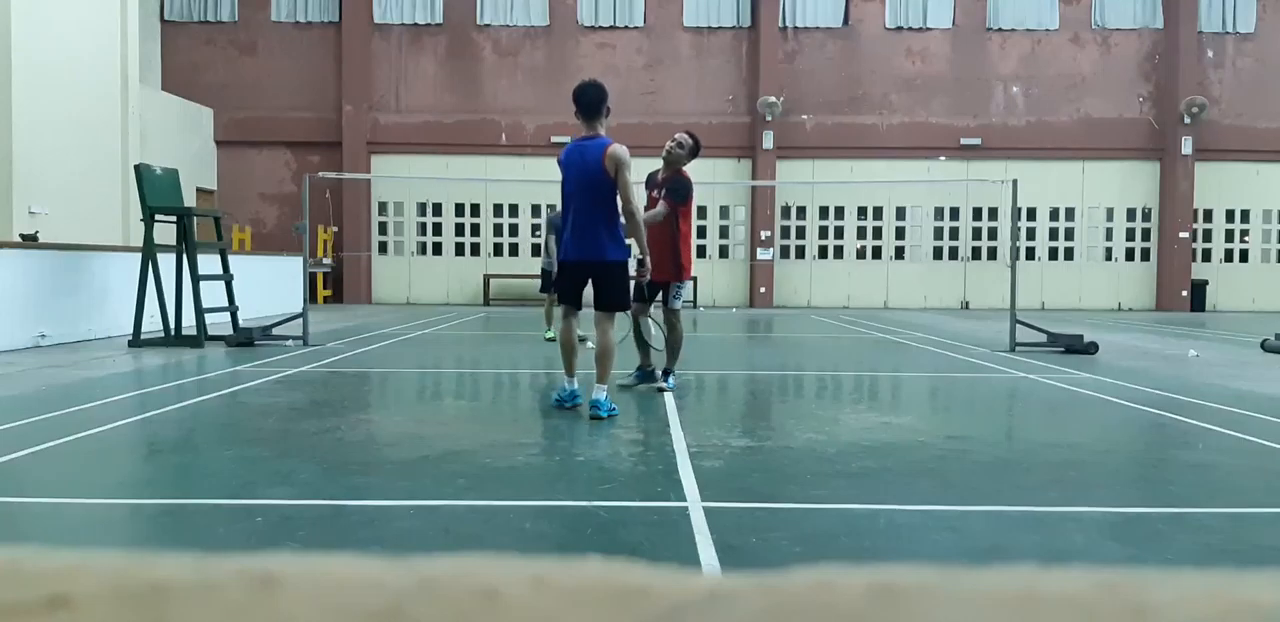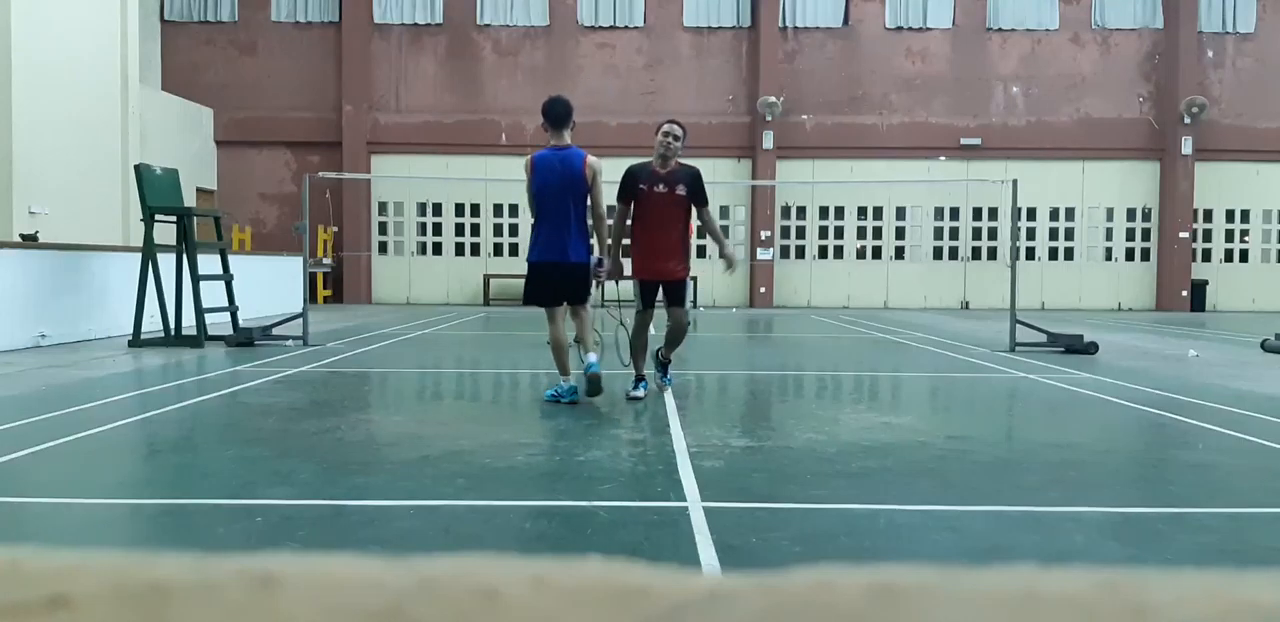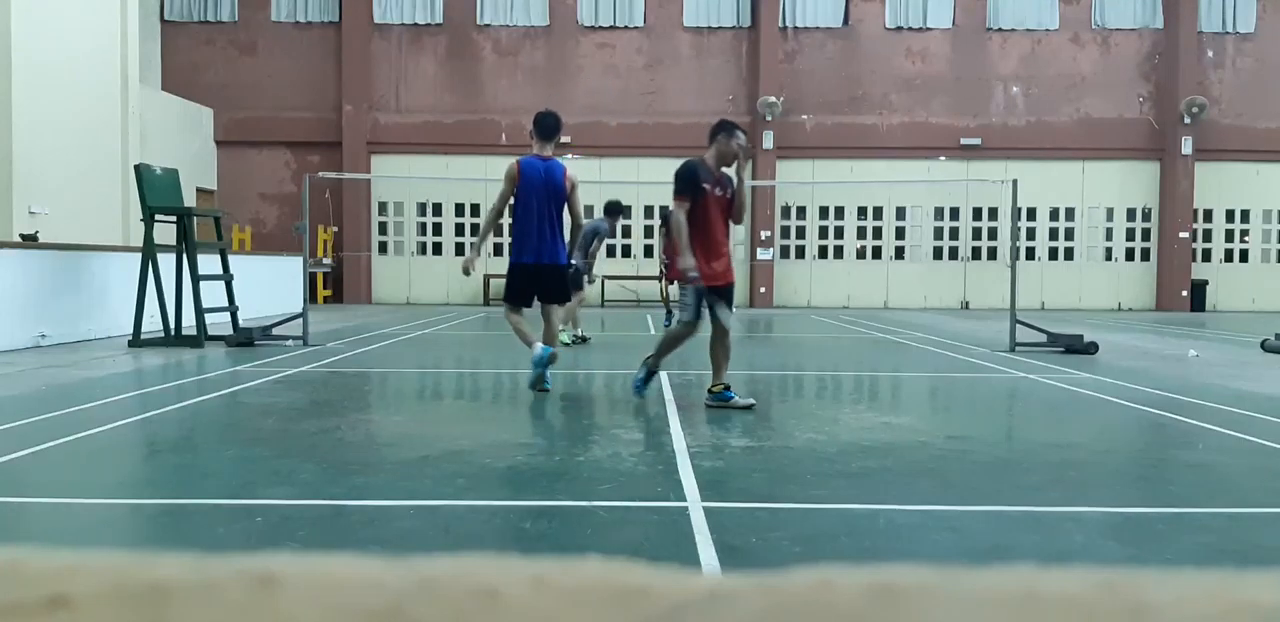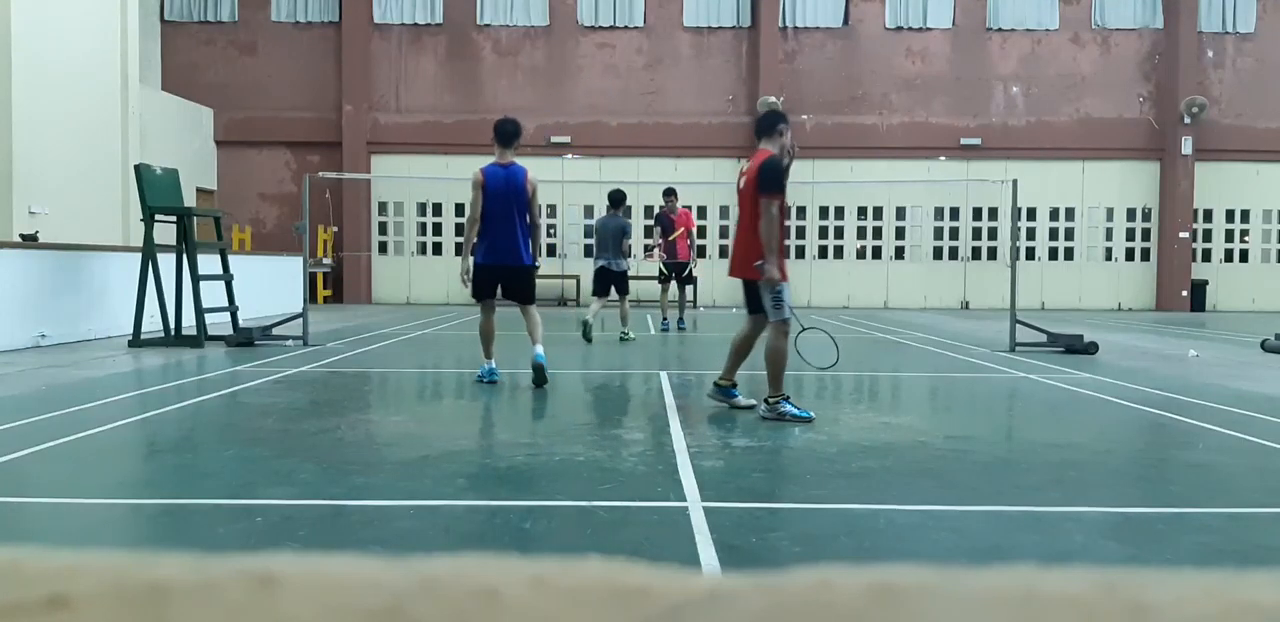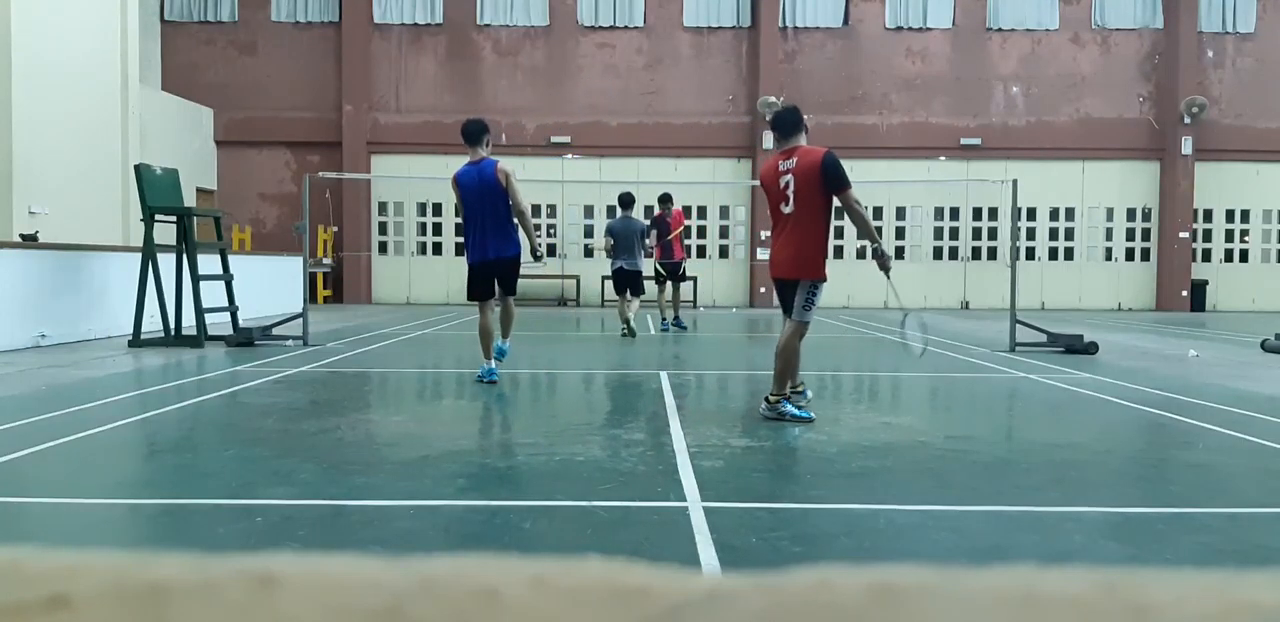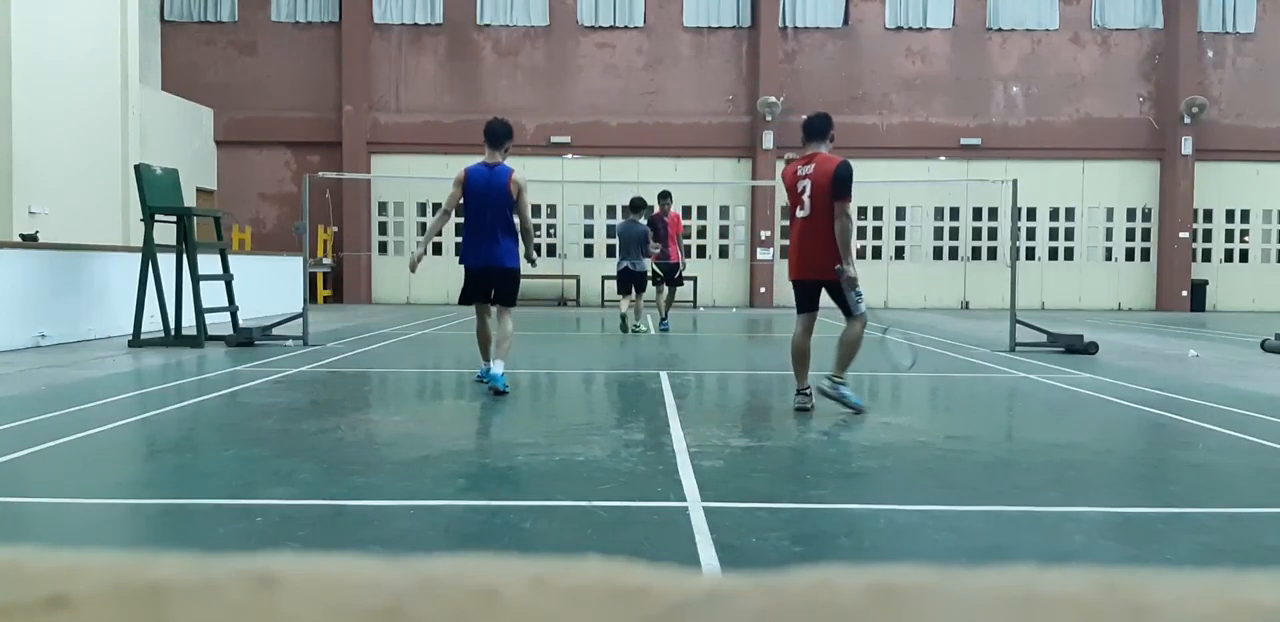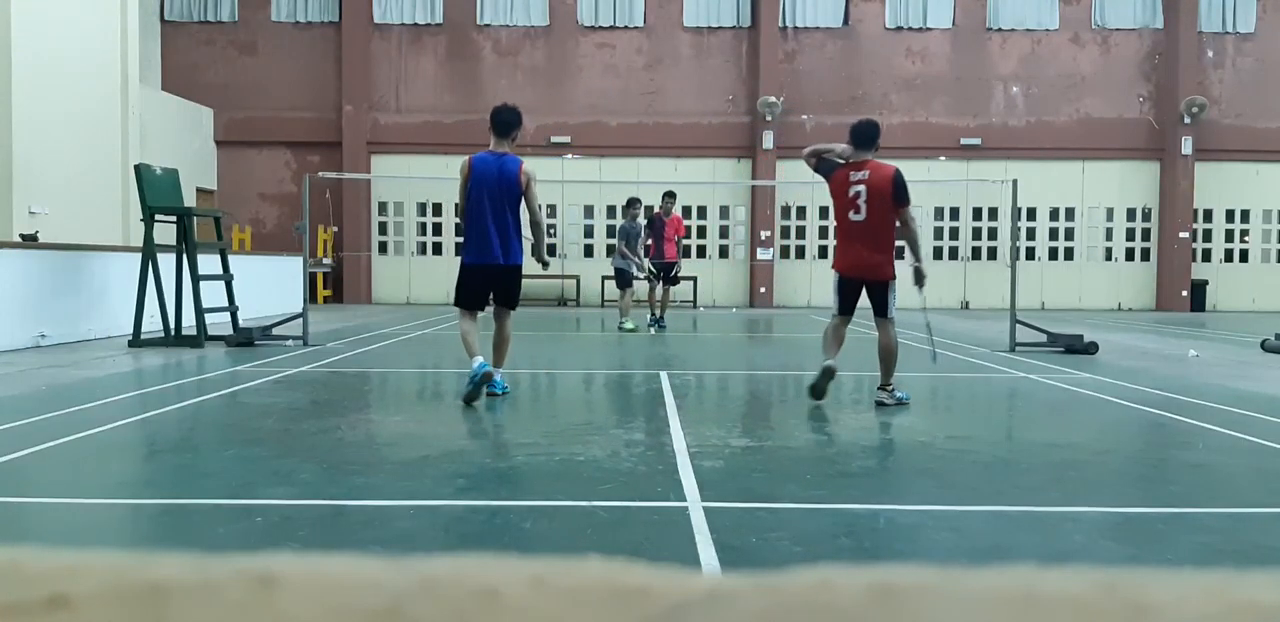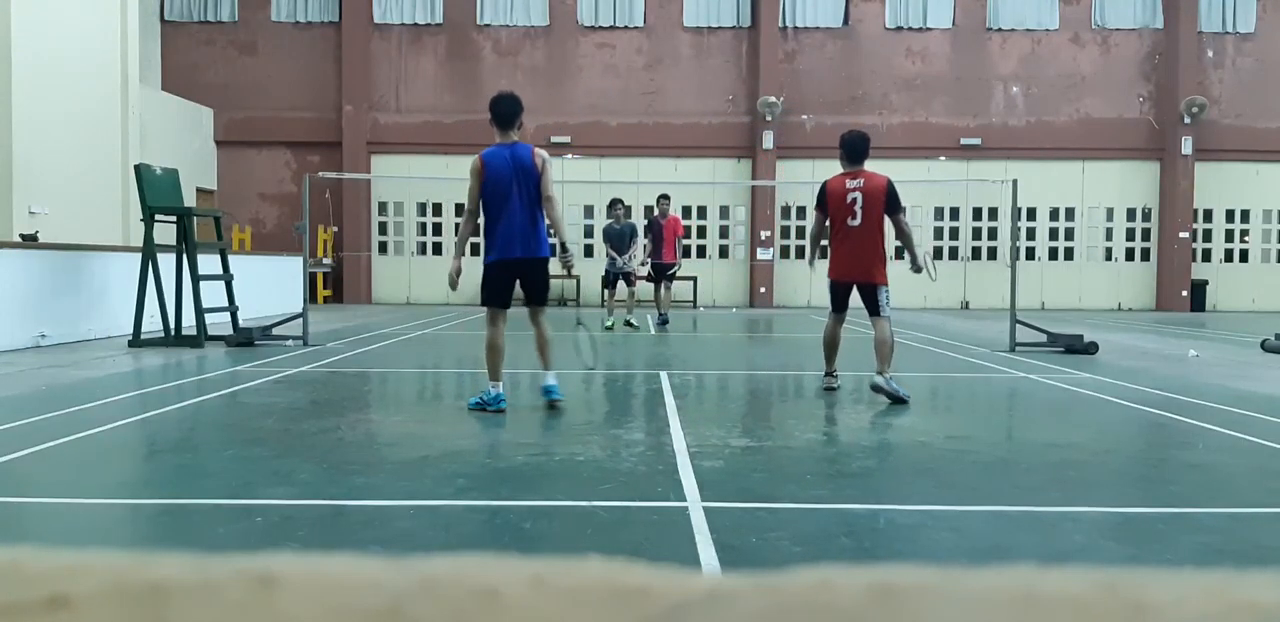
dt=0.5s
person 1, frame 1
left shoulder: (565, 155)
right shoulder: (616, 152)
right elbow: (630, 209)
right wrist: (644, 254)
left hip: (571, 252)
right hip: (609, 253)
left knee: (569, 315)
right knee: (604, 323)
left ankle: (570, 387)
right ankle: (600, 397)
person 1, frame 2
left shoulder: (532, 163)
right shoulder: (590, 164)
right elbow: (599, 215)
right wrist: (601, 256)
left hip: (544, 254)
right hip: (578, 254)
left knee: (555, 317)
right knee: (580, 311)
left ankle: (567, 384)
right ankle: (591, 360)
person 1, frame 3
left shoulder: (517, 168)
right shoulder: (567, 175)
left elbow: (497, 211)
right elbow: (578, 222)
left wrist: (475, 249)
right wrist: (569, 255)
left hip: (524, 256)
right hip: (555, 257)
left knee: (513, 310)
right knee: (550, 313)
left ankle: (539, 350)
right ankle: (542, 373)
person 1, frame 4
left shoulder: (481, 177)
right shoulder: (528, 178)
left elbow: (474, 219)
right elbow: (535, 223)
left wrist: (465, 260)
right wrist: (535, 256)
left hip: (487, 258)
right hip: (520, 258)
left knee: (487, 310)
right knee: (529, 308)
left ankle: (489, 367)
right ankle: (538, 353)
person 1, frame 5
left shoulder: (458, 178)
right shoulder: (501, 169)
right elbow: (520, 210)
right wrist: (534, 243)
left hip: (478, 253)
right hip: (507, 250)
left knee: (485, 309)
right knee: (507, 298)
left ankle: (489, 367)
right ankle: (503, 345)
person 1, frame 6
left shoulder: (466, 175)
right shoulder: (515, 179)
left elbow: (445, 213)
right elbow: (525, 224)
left wrist: (422, 246)
right wrist: (530, 252)
left hip: (475, 259)
right hip: (506, 260)
left knee: (482, 313)
right knee: (504, 315)
left ankle: (487, 366)
right ankle: (497, 370)
person 1, frame 7
left shoulder: (470, 164)
right shoulder: (524, 171)
left elbow: (463, 211)
right elbow: (535, 218)
right wrist: (540, 253)
left hip: (475, 256)
right hip: (509, 258)
left knee: (467, 315)
right knee: (503, 317)
left ankle: (478, 365)
right ankle: (497, 377)
person 1, frame 8
left shoulder: (481, 162)
right shoulder: (539, 157)
left elbow: (472, 213)
right elbow: (548, 200)
left wrist: (457, 256)
right wrist: (564, 244)
left hip: (499, 254)
right hip: (535, 252)
left knee: (496, 322)
right knee: (538, 318)
left ankle: (495, 392)
right ankle: (549, 381)
person 2, frame 1
left shoulder: (681, 182)
right shoulder: (652, 177)
left elbow: (659, 214)
left hip: (674, 263)
right hip: (651, 261)
left knee: (671, 316)
right knee: (638, 311)
left ankle: (669, 372)
right ankle: (646, 368)
person 2, frame 2
left shoulder: (691, 175)
right shoulder: (635, 173)
left elbow: (704, 215)
right elbow: (621, 216)
left wrist: (723, 246)
right wrist: (615, 256)
left hip: (677, 264)
right hip: (644, 264)
left knee: (680, 319)
right knee: (643, 318)
left ankle: (664, 357)
right ankle: (639, 378)
person 2, frame 3
left shoulder: (726, 180)
right shoulder: (691, 170)
left elbow: (737, 218)
right elbow: (678, 213)
left wrist: (741, 177)
right wrist: (685, 255)
left hip: (722, 268)
right hip: (694, 267)
left knee: (722, 326)
right knee: (688, 325)
left ankle: (719, 389)
right ankle: (651, 365)
person 2, frame 4
left shoulder: (753, 164)
right shoulder: (773, 163)
right elbow: (769, 214)
right wrist: (771, 262)
left hip: (747, 260)
right hip: (762, 262)
left knee: (755, 323)
right knee: (779, 326)
left ankle: (724, 383)
right ankle: (775, 401)
person 2, frame 5
left shoulder: (767, 169)
right shoulder: (823, 159)
right elbow: (852, 206)
right wrist: (877, 246)
left hip: (779, 260)
right hip: (808, 261)
left knee: (791, 324)
right knee: (797, 327)
left ankle: (794, 389)
right ankle: (775, 400)
person 2, frame 6
left shoulder: (793, 169)
right shoulder: (839, 166)
right elbow: (842, 217)
left wrist: (793, 160)
right wrist: (847, 263)
left hip: (798, 262)
right hip: (830, 265)
left knee: (804, 324)
right knee: (857, 319)
left ankle: (802, 392)
right ankle: (835, 379)
person 2, frame 7
left shoulder: (836, 172)
right shoulder: (891, 174)
left elbow: (808, 154)
right elbow: (906, 222)
left wrist: (834, 149)
right wrist: (917, 261)
left hip: (846, 264)
right hip: (880, 265)
left knee: (839, 319)
right knee: (885, 324)
left ankle: (828, 361)
right ankle: (886, 389)
person 2, frame 8
left shoulder: (829, 186)
right shoulder: (883, 184)
left elbow: (818, 228)
right elbow: (901, 226)
left wrist: (812, 252)
right wrist: (914, 257)
left hip: (839, 269)
right hip: (872, 269)
left knee: (836, 318)
right knee: (881, 321)
left ankle: (829, 373)
right ankle: (883, 375)
